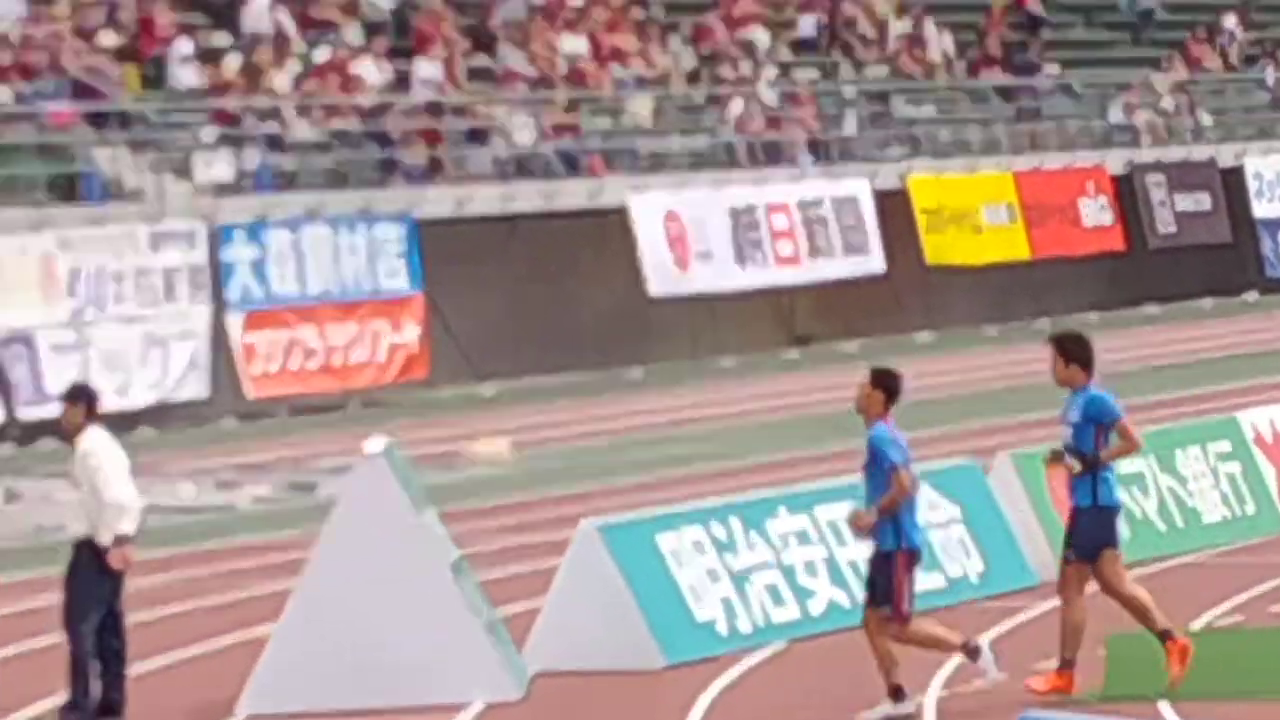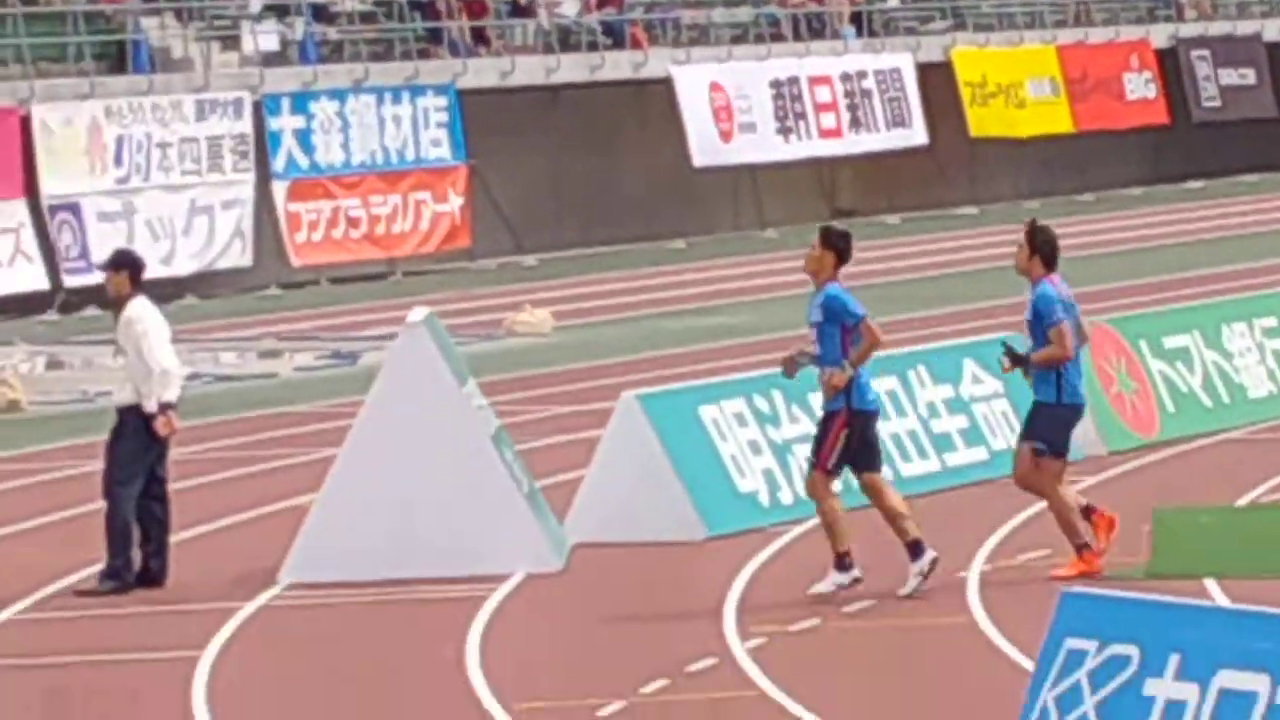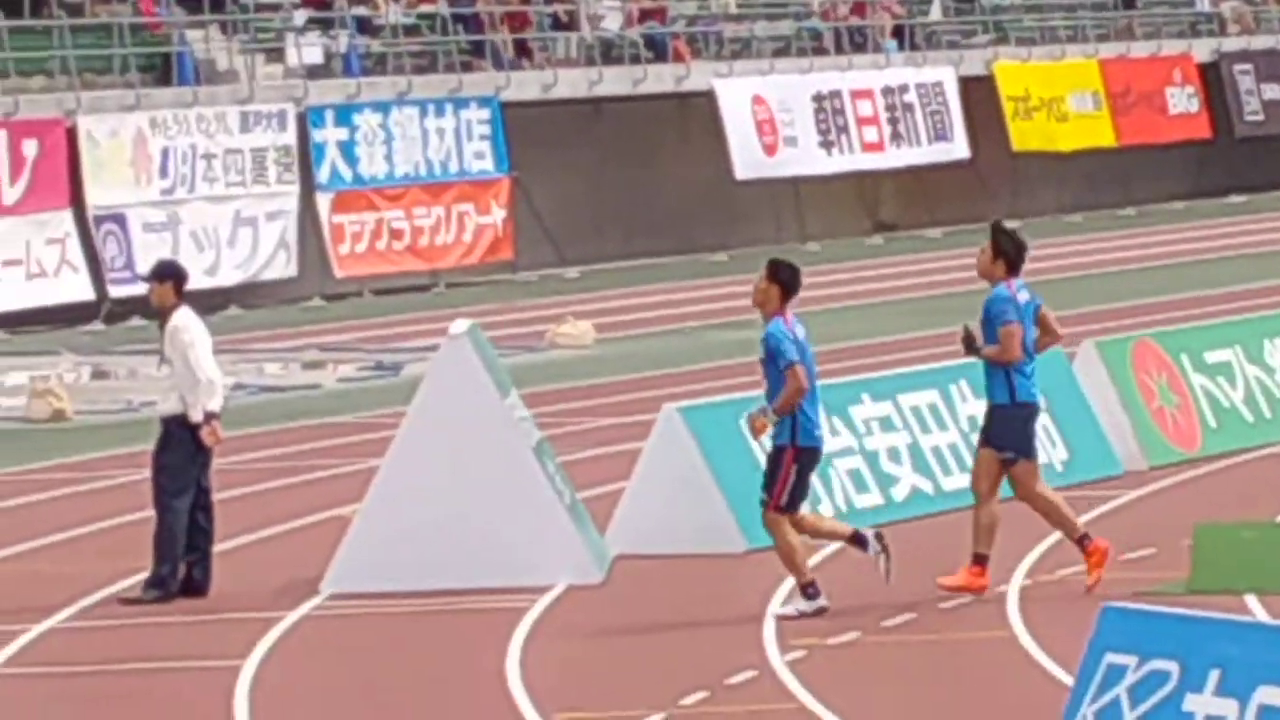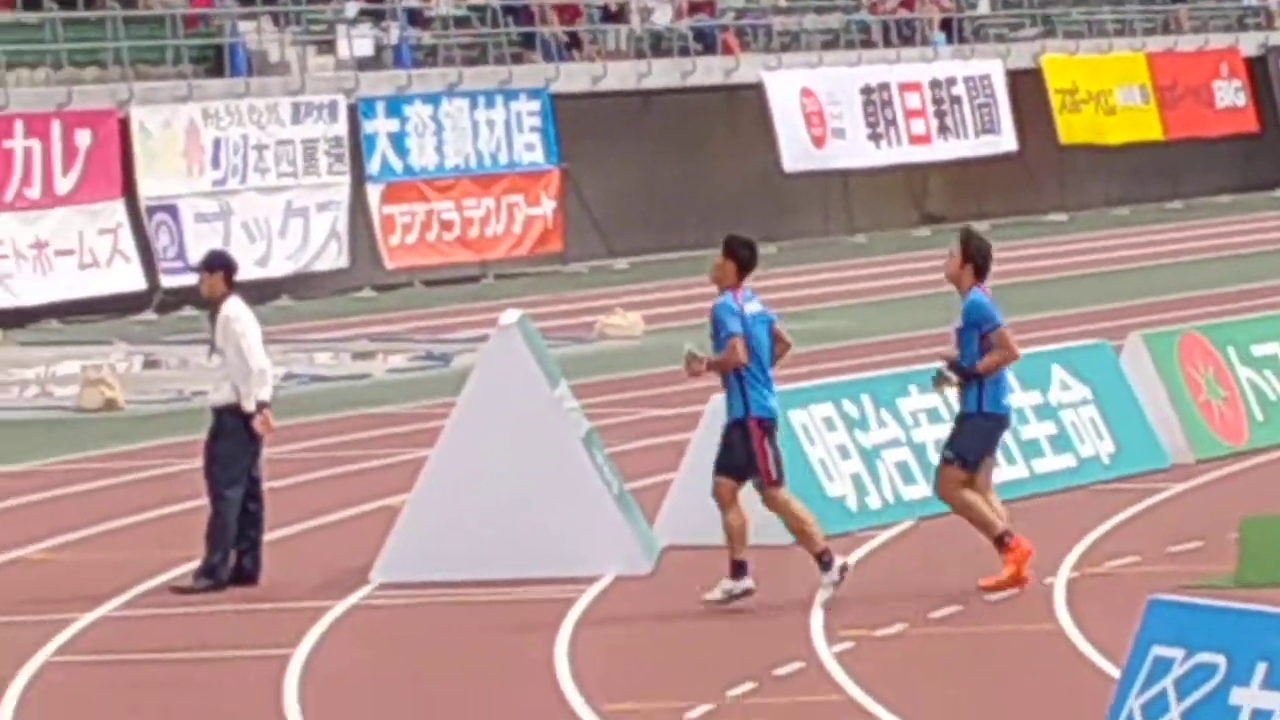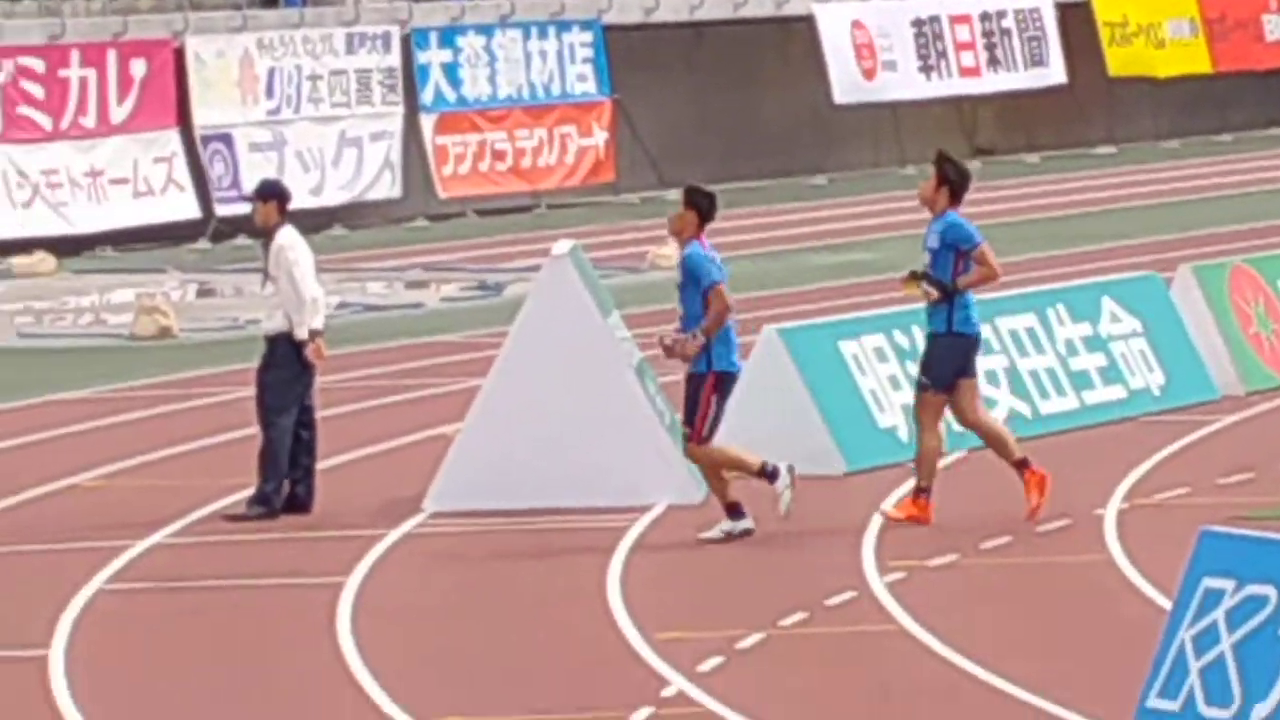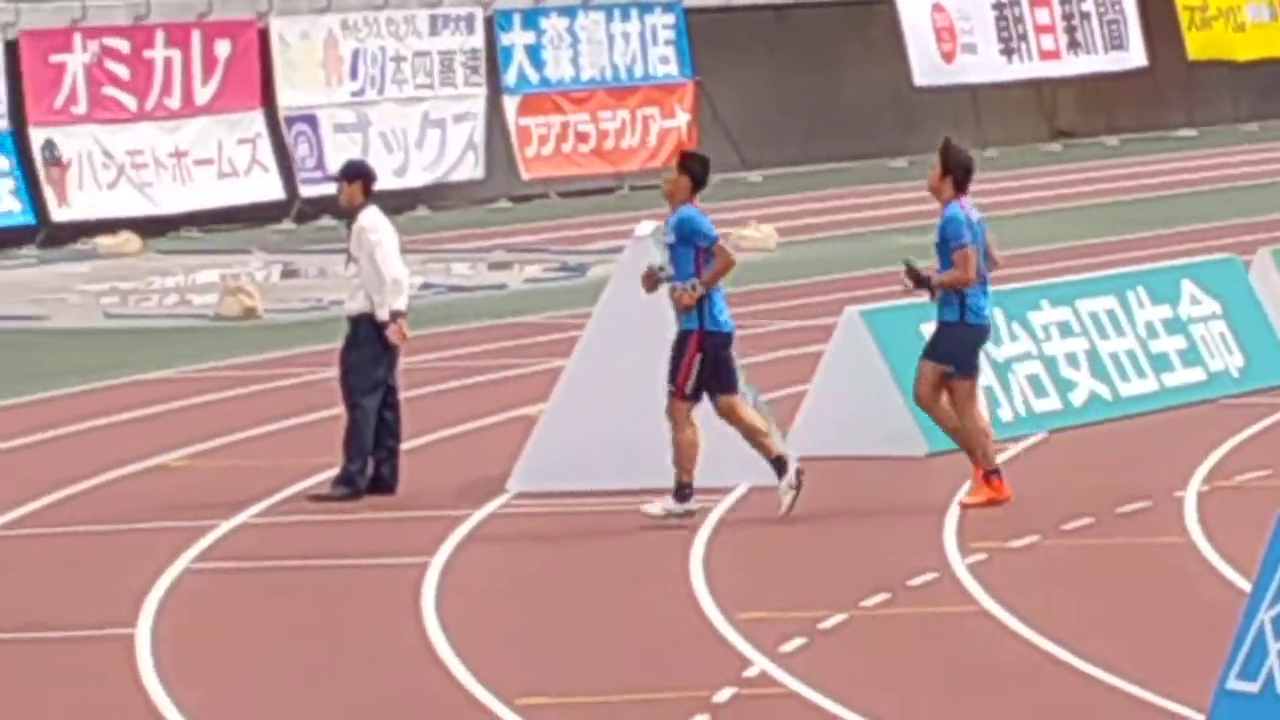
dt=0.2s
person 1, frame 1
left shoulder: (1096, 400)
right shoulder: (1078, 400)
left elbow: (1133, 442)
left wrist: (1089, 461)
right wrist: (1066, 457)
left hip: (1095, 505)
right hip: (1089, 504)
left knee: (1069, 589)
right knee: (1116, 584)
left ankle: (1064, 676)
right ankle: (1173, 643)
person 1, frame 2
left shoulder: (1046, 296)
right shoulder: (1054, 289)
left elbow: (1065, 350)
right elbow: (1082, 335)
left wrist: (1024, 361)
left hip: (1059, 402)
right hip: (1049, 400)
left knee: (1047, 485)
right knee: (1025, 478)
left ankle: (1088, 557)
right ankle: (1095, 516)
person 1, frame 3
left shoulder: (1000, 298)
right shoulder: (1021, 292)
left elbow: (1011, 351)
right elbow: (1054, 334)
left wrist: (978, 350)
left hip: (1013, 404)
right hip: (1006, 403)
left knee: (1028, 488)
right knee: (982, 486)
left ankle: (1091, 548)
right ankle: (977, 571)
person 1, frame 4
left shoulder: (978, 304)
right shoulder: (970, 303)
left elbow: (1010, 351)
left wrist: (971, 373)
right wrist: (953, 371)
left hip: (983, 412)
right hip: (980, 409)
left knee: (950, 488)
right knee: (976, 491)
left ankle: (1012, 546)
right ankle: (1012, 562)
person 1, frame 5
left shoulder: (956, 226)
right shoulder: (938, 225)
left elbow: (992, 271)
left wrist: (945, 289)
right wrist: (923, 278)
left hip: (952, 332)
right hip: (948, 331)
left knee: (926, 416)
right knee: (973, 414)
left ankle: (919, 503)
right ankle: (1029, 474)
person 1, frame 6
left shoulder: (956, 218)
right shoulder: (965, 211)
left elbow: (964, 276)
right elbow: (988, 261)
left wrist: (930, 283)
left hip: (964, 322)
right hip: (955, 320)
left knee: (964, 404)
right knee: (925, 396)
left ankle: (993, 482)
right ankle: (983, 461)
person 2, frame 1
left shoulder: (880, 437)
right shoulder: (886, 435)
left elbow: (904, 487)
right elbow: (907, 485)
left wrist: (871, 516)
right wrist: (875, 516)
left hip: (897, 547)
right hip: (890, 546)
left knee: (899, 629)
right knee: (874, 625)
left ankle: (975, 650)
person 2, frame 2
left shoulder: (834, 297)
right shoulder: (827, 297)
left elbow: (873, 338)
left wrist: (845, 371)
right wrist: (802, 358)
left hip: (847, 407)
right hip: (853, 405)
left knee: (818, 484)
right knee: (873, 484)
left ankle: (845, 567)
right ankle: (919, 554)
person 2, frame 3
left shoulder: (776, 333)
right shoulder: (787, 328)
left elbow: (799, 385)
right elbow: (810, 376)
left wrist: (770, 415)
left hip: (795, 441)
right hip: (797, 438)
left knee: (776, 519)
right knee: (784, 518)
left ankle: (811, 595)
right ankle: (864, 540)
person 2, frame 4
left shoulder: (724, 306)
right shoulder: (752, 302)
left elbow: (736, 355)
right elbow: (783, 344)
left wrist: (703, 365)
left hip: (750, 414)
right hip: (744, 412)
left knee: (773, 494)
right knee: (723, 491)
left ankle: (829, 563)
right ankle: (739, 577)
person 2, frame 5
left shoulder: (694, 257)
right shoulder: (700, 255)
left elbow: (724, 304)
left wrist: (697, 341)
right wrist: (681, 336)
left hip: (712, 365)
right hip: (714, 364)
left knee: (697, 447)
right knee: (698, 446)
left ankle: (773, 473)
right ankle: (735, 517)
person 2, frame 6
left shoulder: (688, 218)
right shoulder: (686, 218)
left elbow: (727, 260)
left wrist: (696, 292)
right wrist: (666, 279)
left hip: (700, 328)
right hip: (714, 327)
left knee: (677, 408)
right knee: (730, 407)
left ankle: (682, 495)
right ankle: (783, 469)
person 3, frame 1
left shoulder: (87, 446)
right shoulder: (107, 443)
left elbow: (105, 498)
right elbow: (128, 498)
left wrist: (106, 543)
right wrist: (123, 539)
left hip: (95, 544)
right hip: (116, 542)
left knee: (82, 623)
right knee: (108, 623)
person 3, frame 2
left shoulder: (132, 314)
right shoulder: (149, 311)
left elbow: (150, 366)
right elbow: (169, 365)
left wrist: (152, 410)
right wrist: (166, 406)
left hip: (139, 412)
right hip: (157, 409)
left knee: (121, 490)
right knee: (152, 491)
left ankle: (118, 573)
right ankle: (154, 569)
person 3, frame 3
left shoulder: (178, 324)
right shoulder: (190, 321)
left elbow: (196, 376)
right elbow: (209, 374)
left wrist: (197, 419)
right wrist: (211, 415)
left hip: (184, 421)
right hip: (198, 420)
left knee: (171, 501)
right knee: (196, 501)
left ankle: (164, 581)
right ankle: (197, 577)
person 3, frame 4
left shoulder: (229, 314)
right shoulder: (237, 312)
left elbow: (249, 365)
right elbow: (257, 363)
left wrist: (250, 408)
right wrist: (259, 406)
left hip: (235, 411)
right hip: (245, 410)
left knee: (225, 490)
right knee: (246, 489)
left ankle: (215, 570)
right ankle: (247, 566)
person 3, frame 5
left shoulder: (282, 243)
right shoulder: (290, 240)
left elbow: (302, 293)
right elbow: (310, 292)
left wrist: (303, 337)
right wrist: (312, 334)
left hip: (288, 339)
right hip: (298, 338)
left knee: (276, 418)
right knee: (299, 417)
left ankle: (268, 498)
right ankle: (300, 494)
person 3, frame 6
left shoulder: (365, 224)
right shoulder: (377, 221)
left elbow: (383, 275)
right elbow: (396, 273)
left wrist: (384, 318)
right wrist: (396, 314)
left hip: (370, 320)
right hip: (384, 318)
left knee: (361, 399)
right knee: (383, 398)
left ankle: (353, 478)
right ankle: (384, 475)
